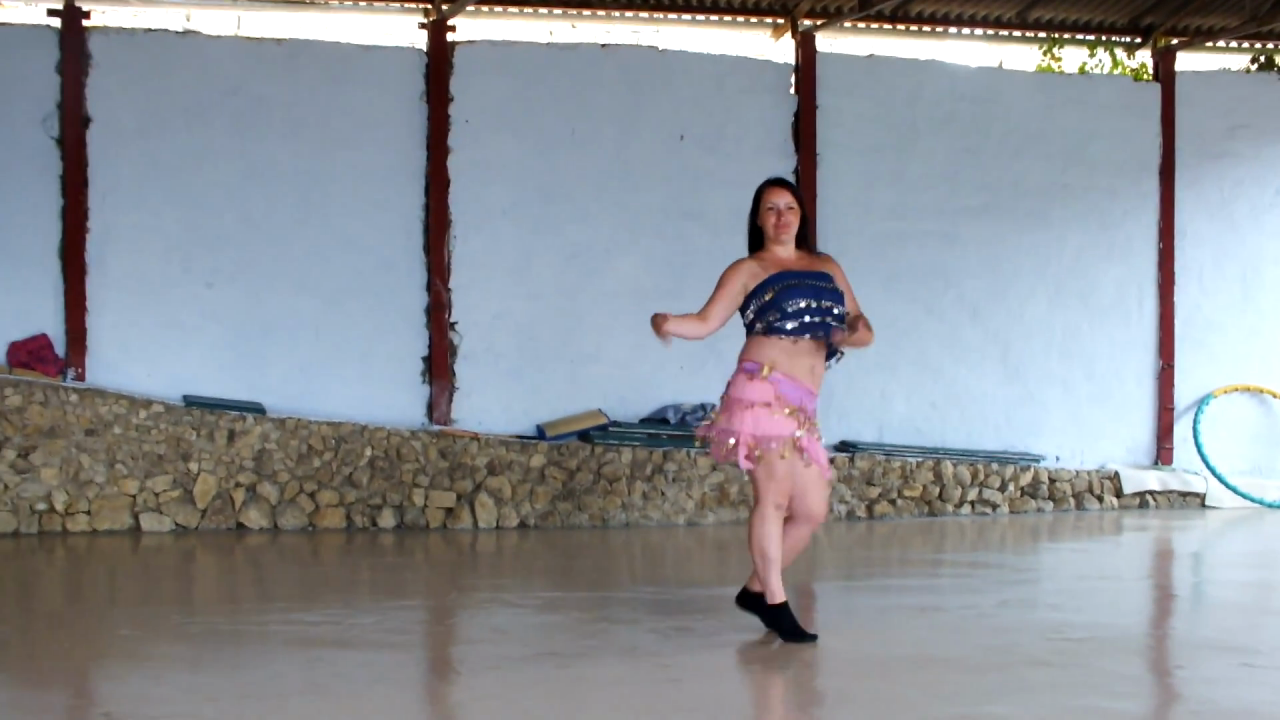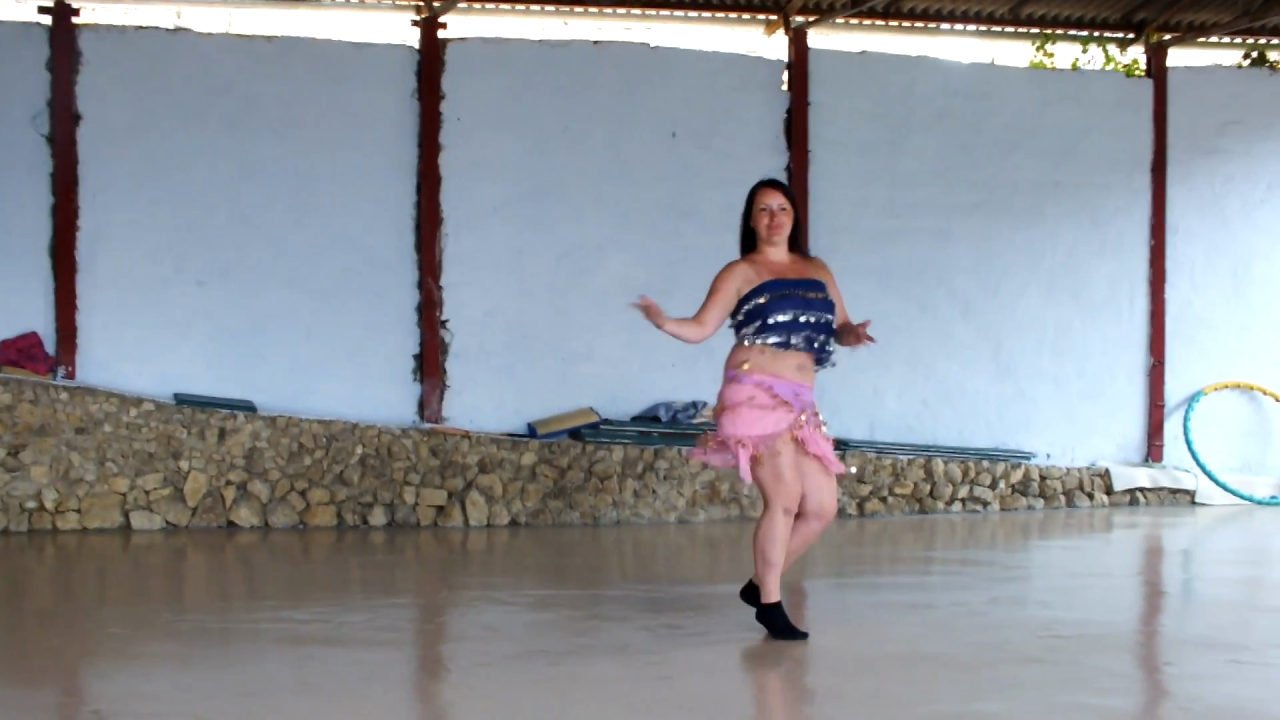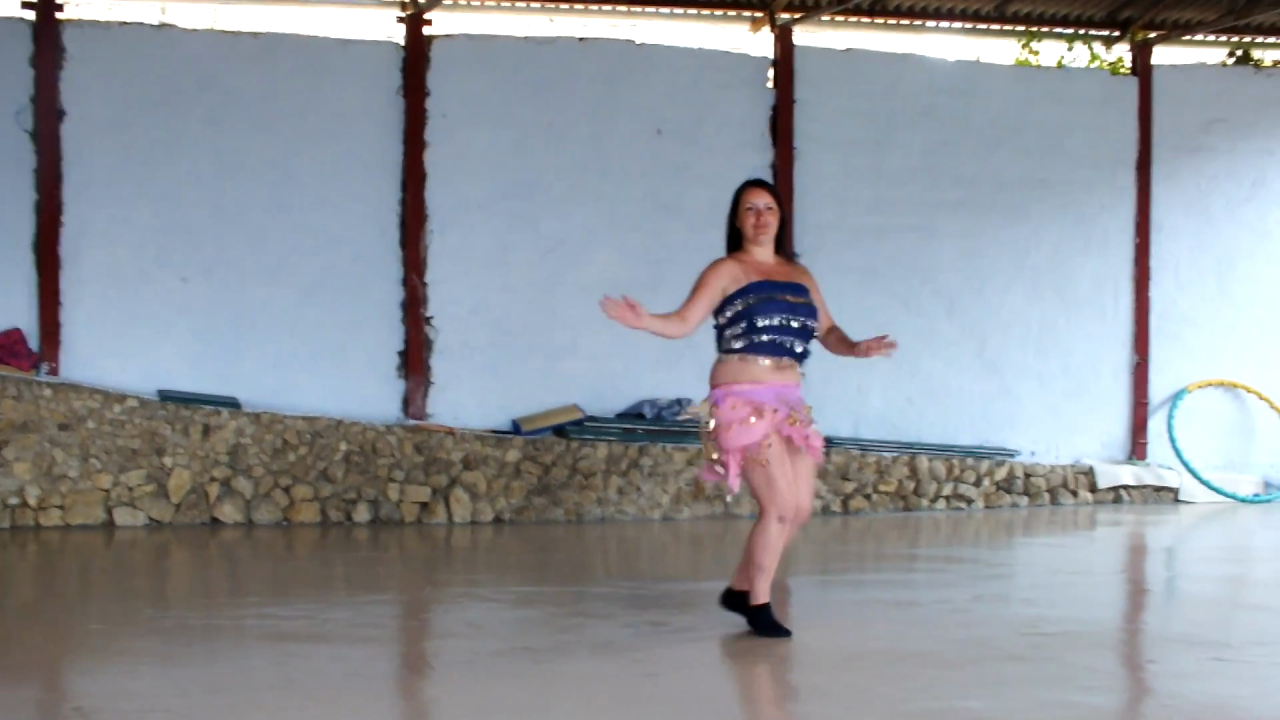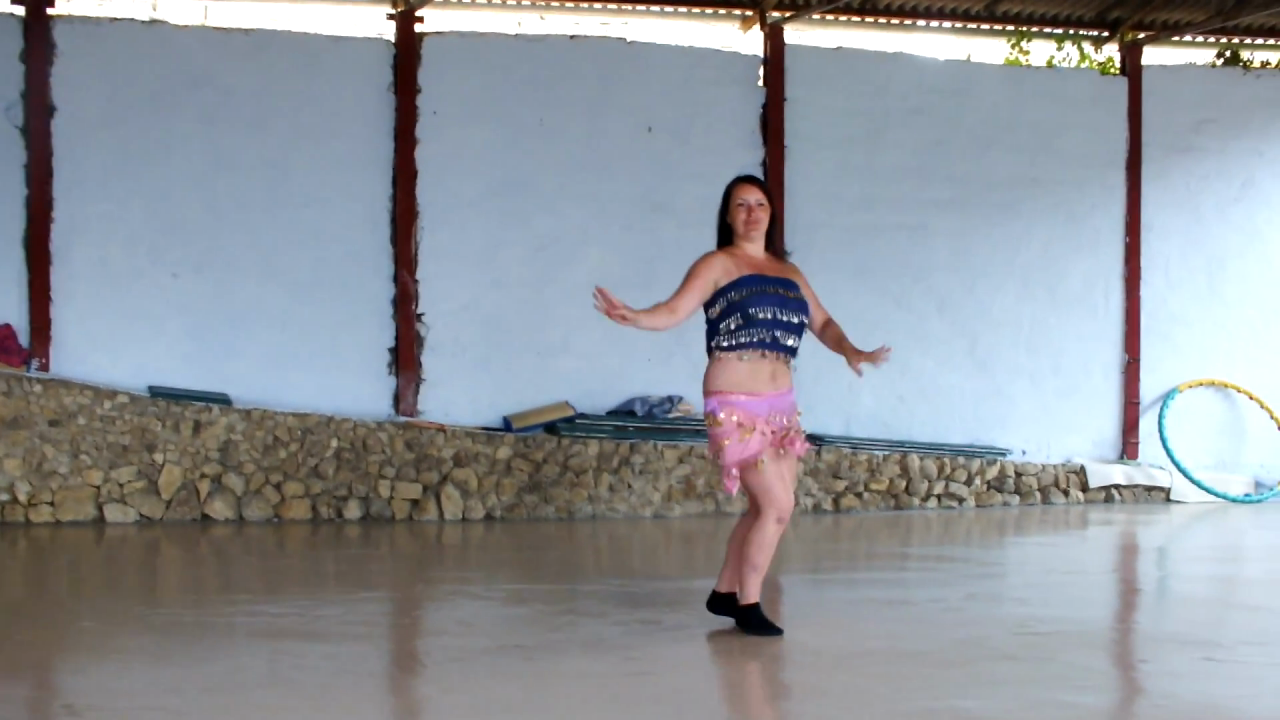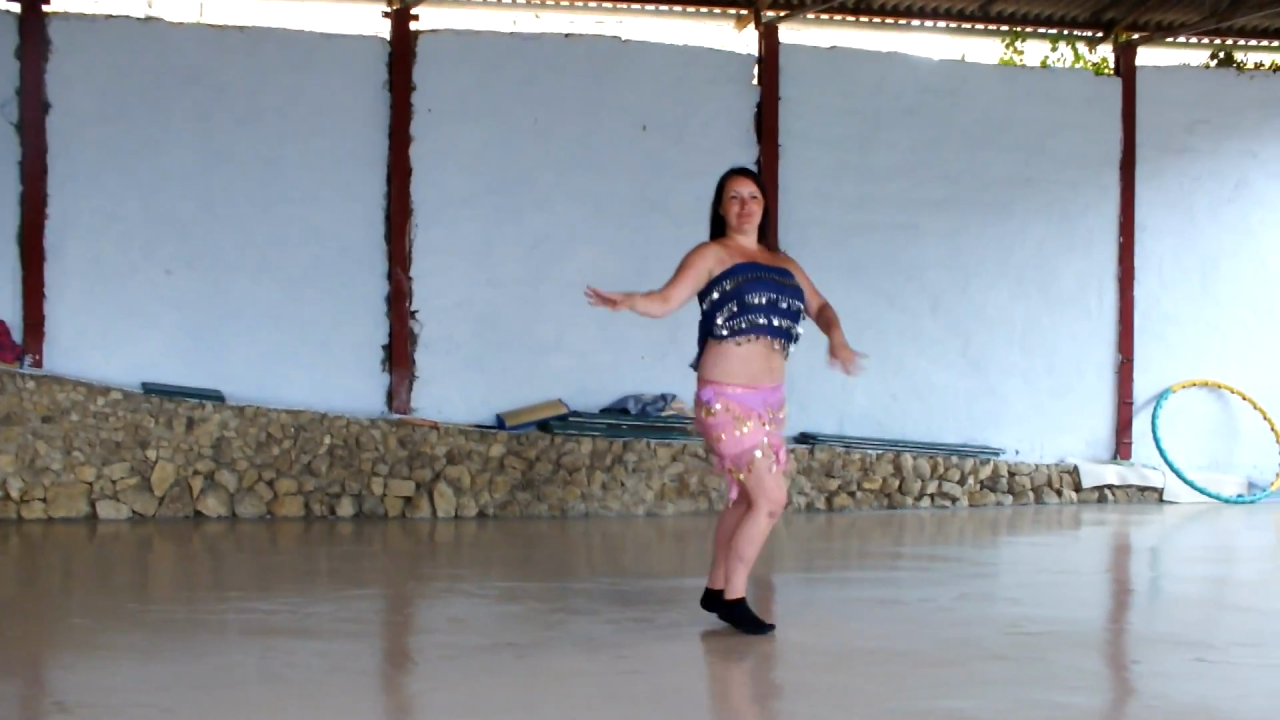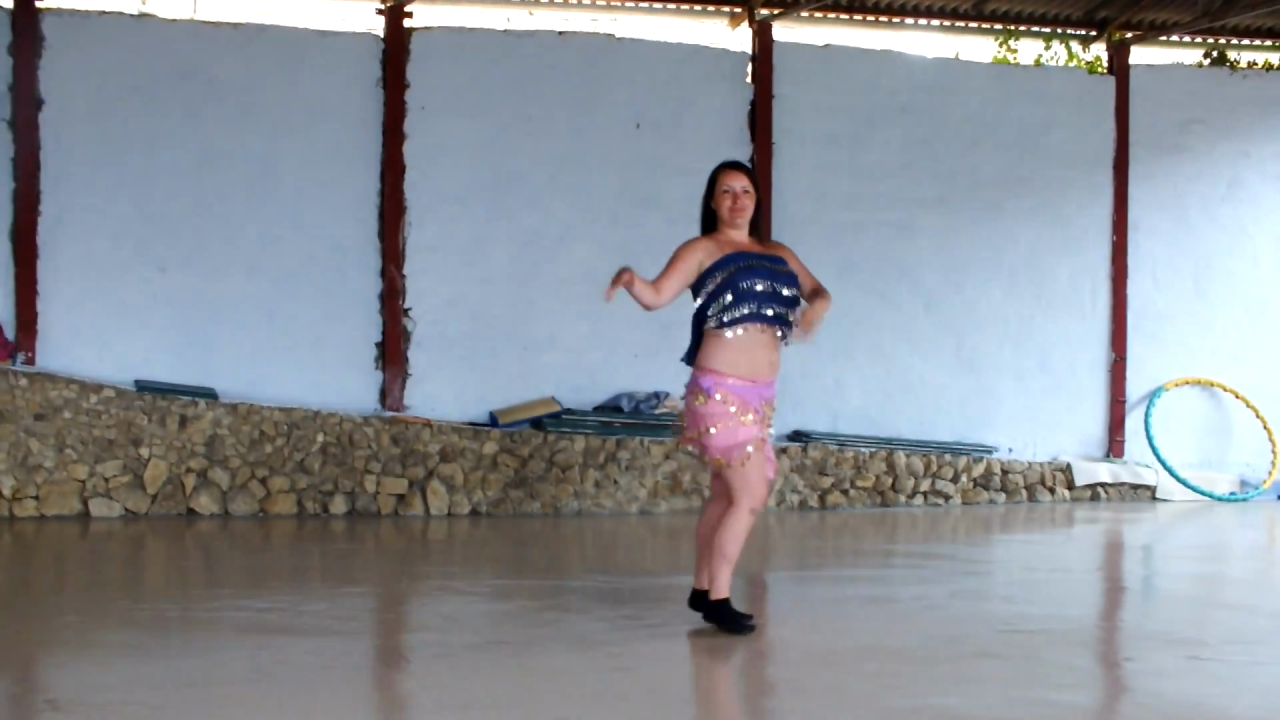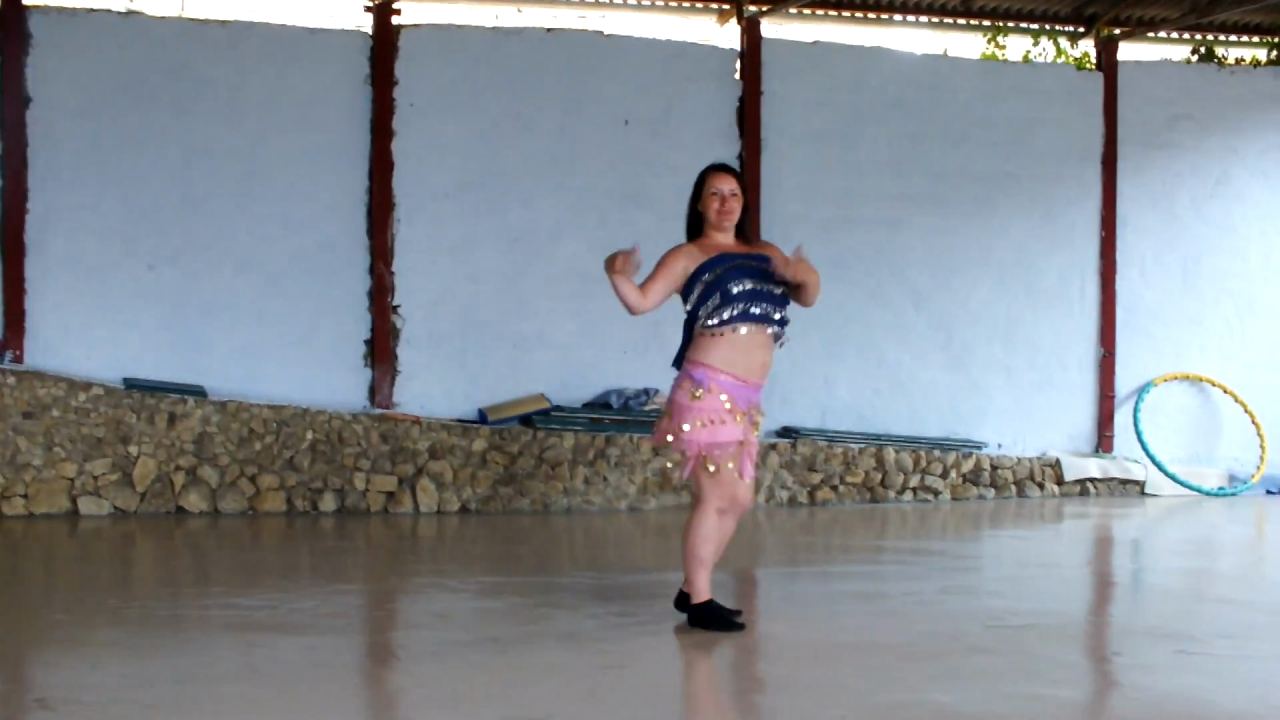
dt=0.1s
person 1, frame 1
left shoulder: (826, 267)
right shoulder: (747, 270)
left elbow: (855, 318)
right elbow: (704, 323)
left wrist: (857, 333)
right wrist: (666, 323)
left hip: (801, 404)
right hip: (762, 389)
left knee: (812, 511)
right knee: (773, 498)
left ankle: (757, 590)
right ankle: (774, 604)
person 1, frame 2
left shoulder: (818, 271)
right shoulder: (740, 272)
left elbow: (841, 327)
right elbow: (699, 328)
left wrist: (854, 335)
right wrist: (661, 320)
left hip: (798, 405)
right hip: (754, 392)
left knee: (822, 508)
right knee: (785, 501)
left ankle: (760, 584)
right ankle: (770, 604)
person 1, frame 3
left shoulder: (800, 276)
right shoulder: (726, 271)
left elbow: (827, 331)
right elbow: (682, 323)
left wrist: (858, 348)
right wrist: (641, 319)
left hip: (789, 405)
right hip: (741, 402)
left knee: (799, 510)
right knee: (782, 507)
left ankle: (739, 590)
right ankle: (759, 607)
person 1, frame 4
left shoulder: (790, 272)
right shoulder: (717, 264)
left elbow: (822, 324)
right elbow: (671, 313)
left wrist: (852, 352)
right wrist: (630, 315)
left hip: (779, 408)
right hip: (736, 407)
left knee: (768, 510)
right knee: (776, 510)
left ankle: (725, 593)
right ankle: (749, 606)
person 1, frame 5
left shoulder: (784, 263)
right shoulder: (712, 254)
left elbow: (822, 309)
right elbow: (663, 303)
left wrist: (837, 338)
right wrist: (627, 300)
left hip: (766, 399)
right hip: (729, 398)
left knee: (748, 502)
right knee: (770, 501)
left ankle: (715, 591)
right ankle: (734, 600)
person 1, frame 6
left shoulder: (778, 253)
right shoulder: (703, 249)
left elbow: (817, 293)
right elbow: (656, 295)
left wrist: (813, 308)
right wrist: (628, 280)
left hip: (758, 393)
right hip: (723, 389)
left knee: (728, 496)
right knee: (749, 498)
left ankle: (703, 590)
right ankle: (717, 600)
person 1, frame 7
left shoulder: (765, 252)
right shoulder: (687, 254)
left elbow: (806, 295)
right elbow: (639, 302)
left wrist: (806, 278)
right wrist: (617, 272)
left hip: (743, 396)
right hip: (709, 388)
left knee: (737, 498)
right knee: (717, 497)
left ankle: (694, 585)
right ankle: (696, 600)
